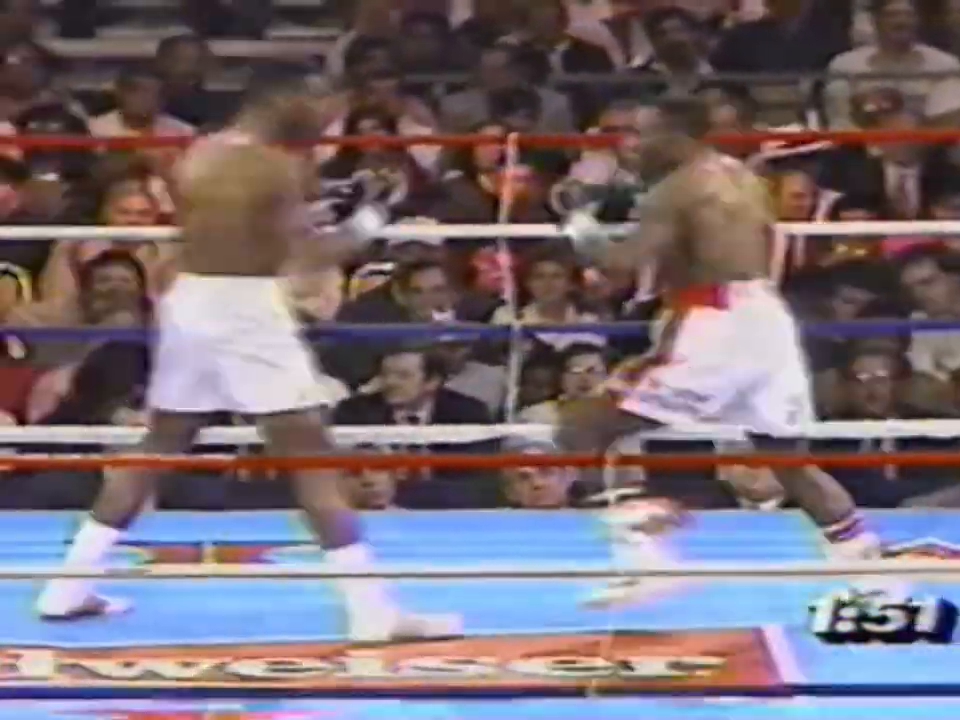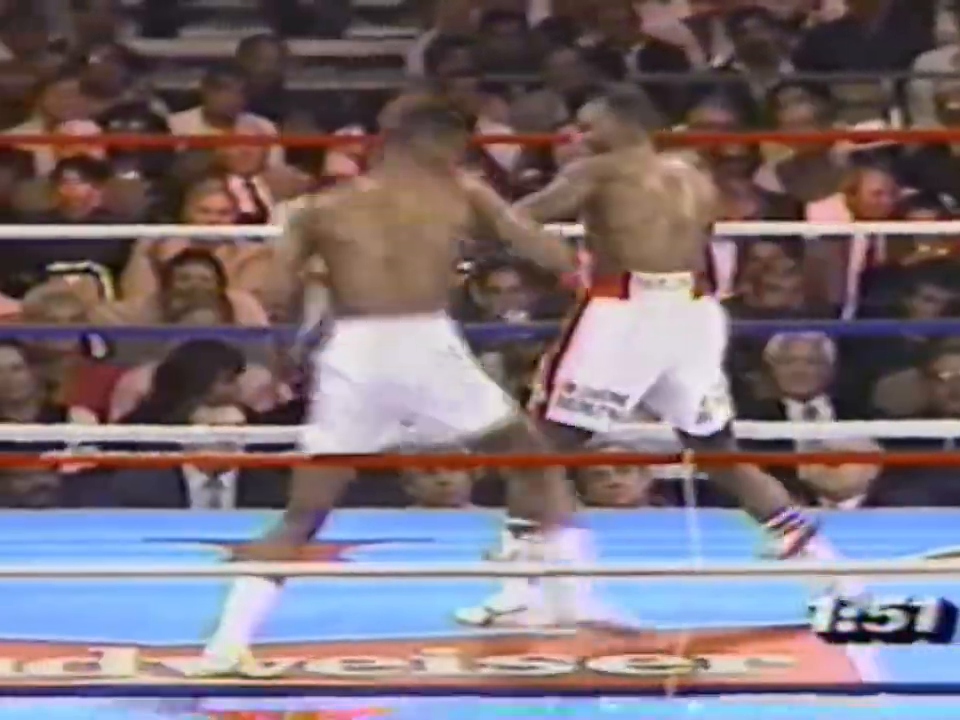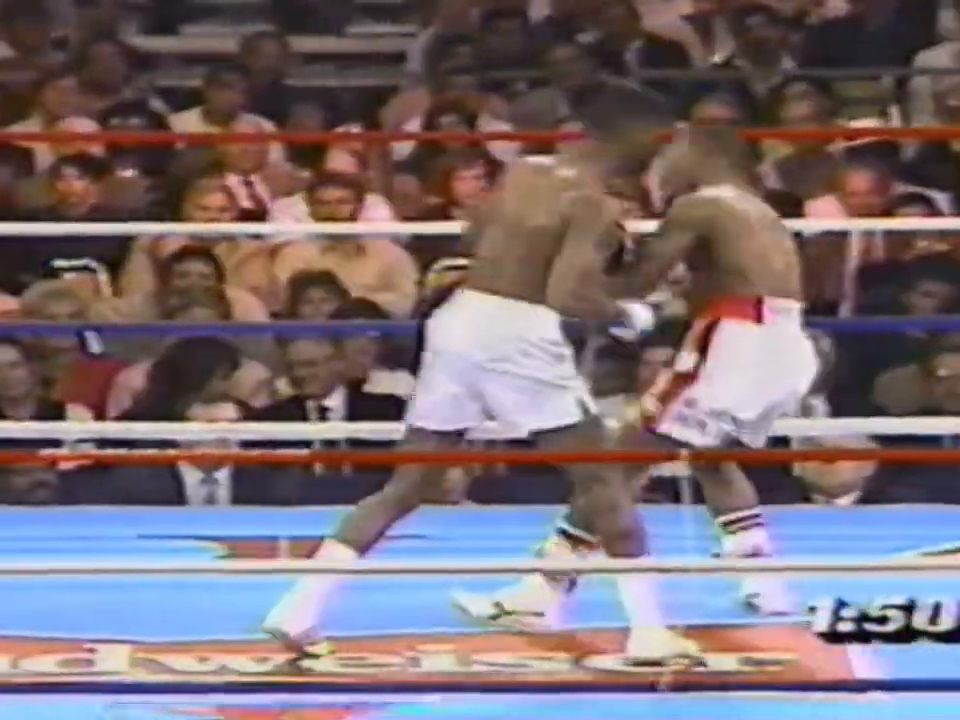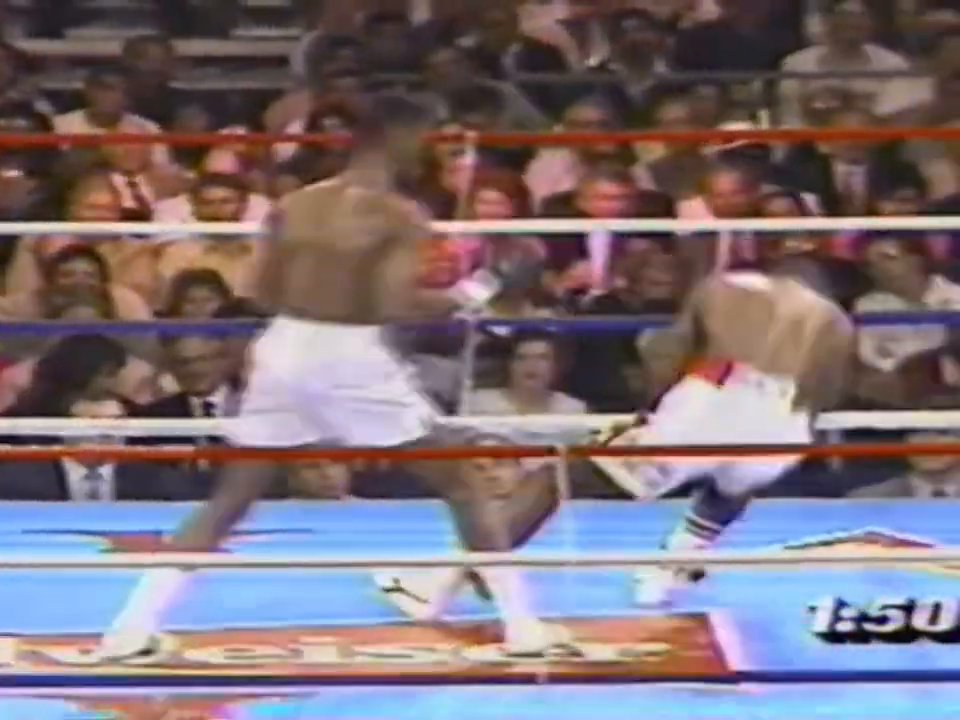
dt=0.4s
person 1, frame 1
left shoulder: (197, 156)
right shoulder: (275, 164)
right elbow: (309, 252)
right wrist: (362, 227)
left hip: (188, 306)
right hip: (248, 313)
left knee: (156, 454)
right knee: (313, 464)
left ankle: (67, 586)
right ankle: (373, 613)
person 1, frame 2
left shoulder: (324, 209)
right shoulder: (464, 191)
left elbow: (283, 283)
right elbow: (541, 250)
left hip: (353, 355)
right hip: (427, 350)
left knee: (304, 512)
right knee: (541, 466)
left ankle: (228, 642)
right ankle: (578, 602)
person 1, frame 3
left shoulder: (520, 173)
right shoulder: (596, 207)
right elbow: (567, 295)
right wrist: (632, 315)
left hip: (460, 324)
right hip: (521, 337)
left knee: (406, 488)
right knee: (604, 484)
left ankle: (294, 613)
right ankle: (649, 632)
person 1, frame 4
left shoulder: (293, 206)
right shoulder: (401, 217)
left elbow: (266, 293)
right elbow: (399, 306)
right wrist: (474, 291)
left hip: (284, 352)
right hip: (354, 360)
left knee: (229, 500)
right knee: (462, 485)
left ankle: (132, 628)
right ankle: (522, 625)
person 2, frame 1
left shoulder: (673, 193)
right shoulder: (737, 176)
left elbow: (629, 261)
left wrist: (583, 231)
left hip: (714, 330)
right hip: (765, 321)
left knee: (581, 432)
right knee: (789, 460)
left ankle: (643, 556)
person 2, frame 2
left shoulder: (595, 170)
right shoulder: (696, 180)
left elbow: (534, 212)
left hip: (623, 317)
right hip: (692, 315)
right knee: (720, 453)
left ankle: (521, 590)
person 2, frame 3
left shoulder: (700, 205)
right shoulder: (760, 213)
left elbow: (647, 276)
left hip: (740, 339)
right hip: (791, 349)
right knee: (713, 457)
left ankle: (545, 591)
right ankle: (762, 579)
person 2, frame 4
left shoulder: (725, 286)
right shoulder: (838, 324)
left elbow: (671, 358)
right elbow: (818, 401)
left hip: (708, 404)
right hip: (777, 425)
right ankle: (669, 575)
